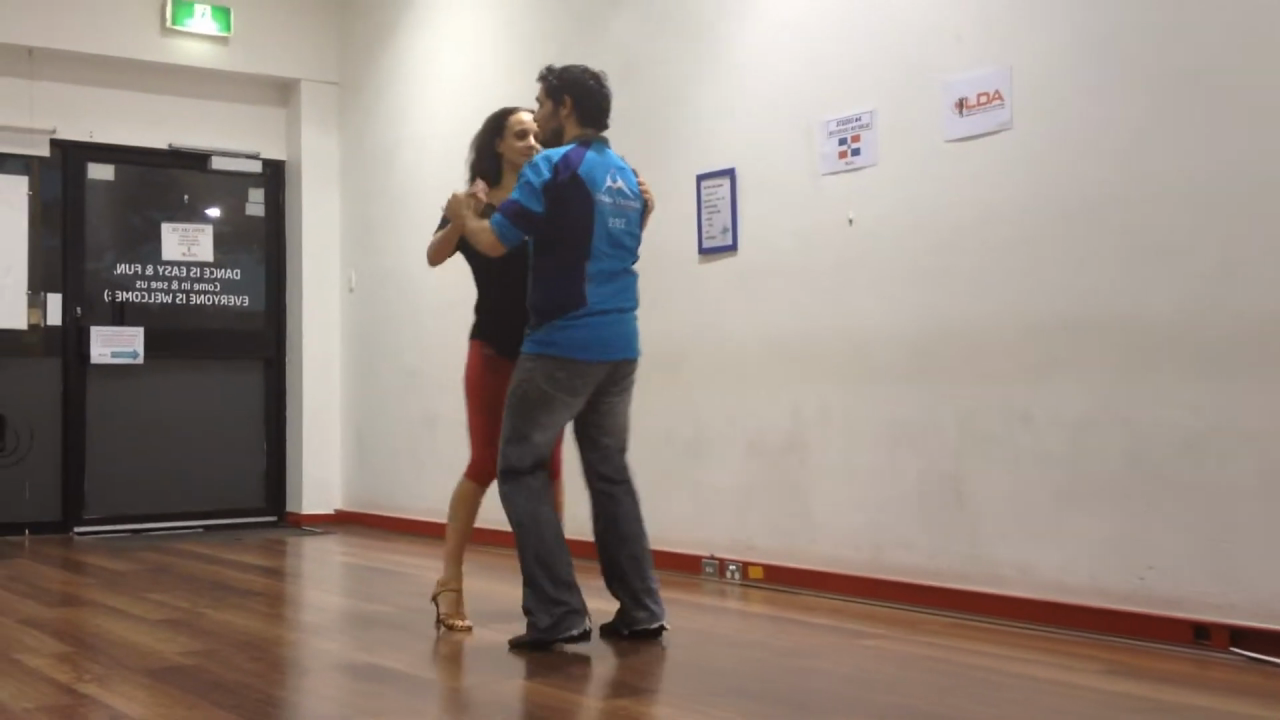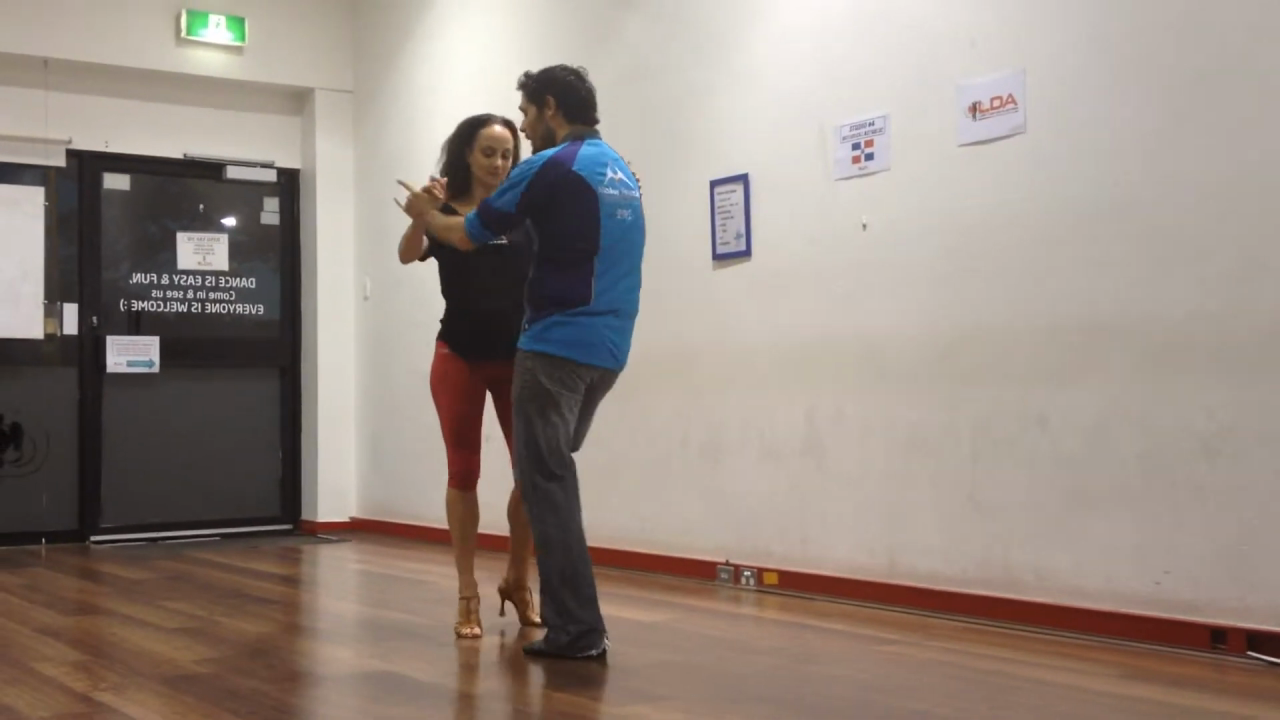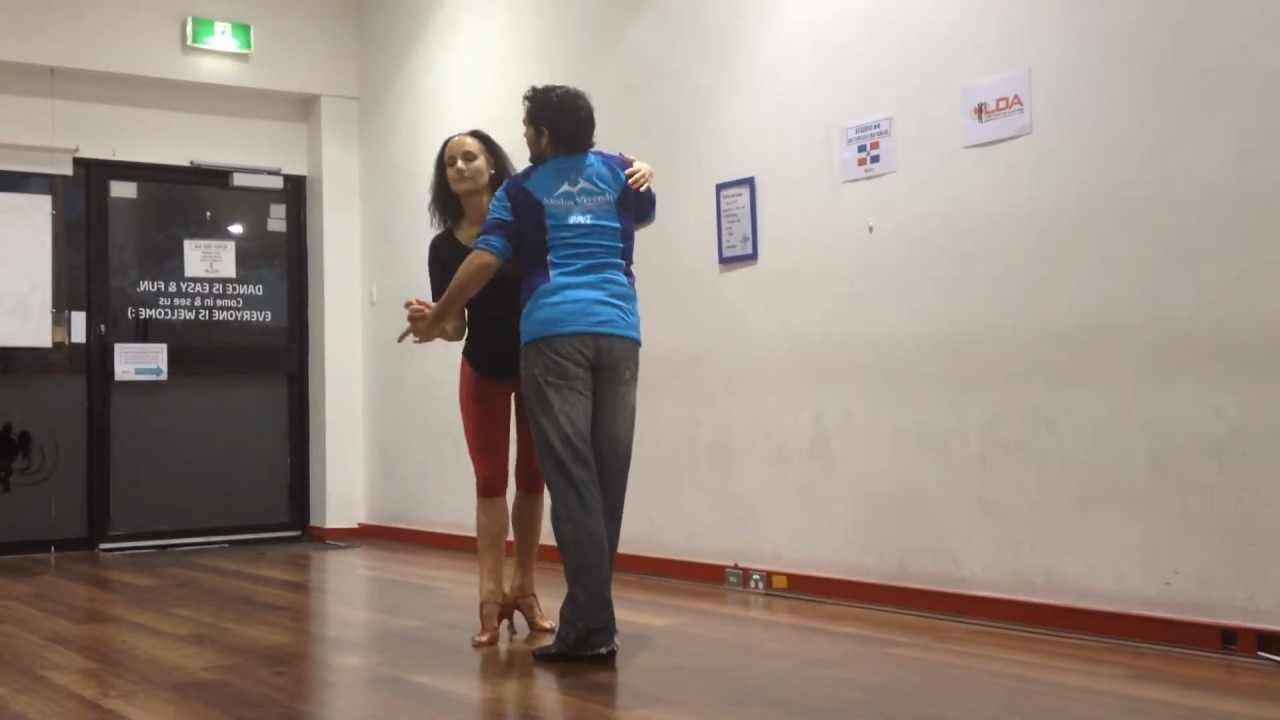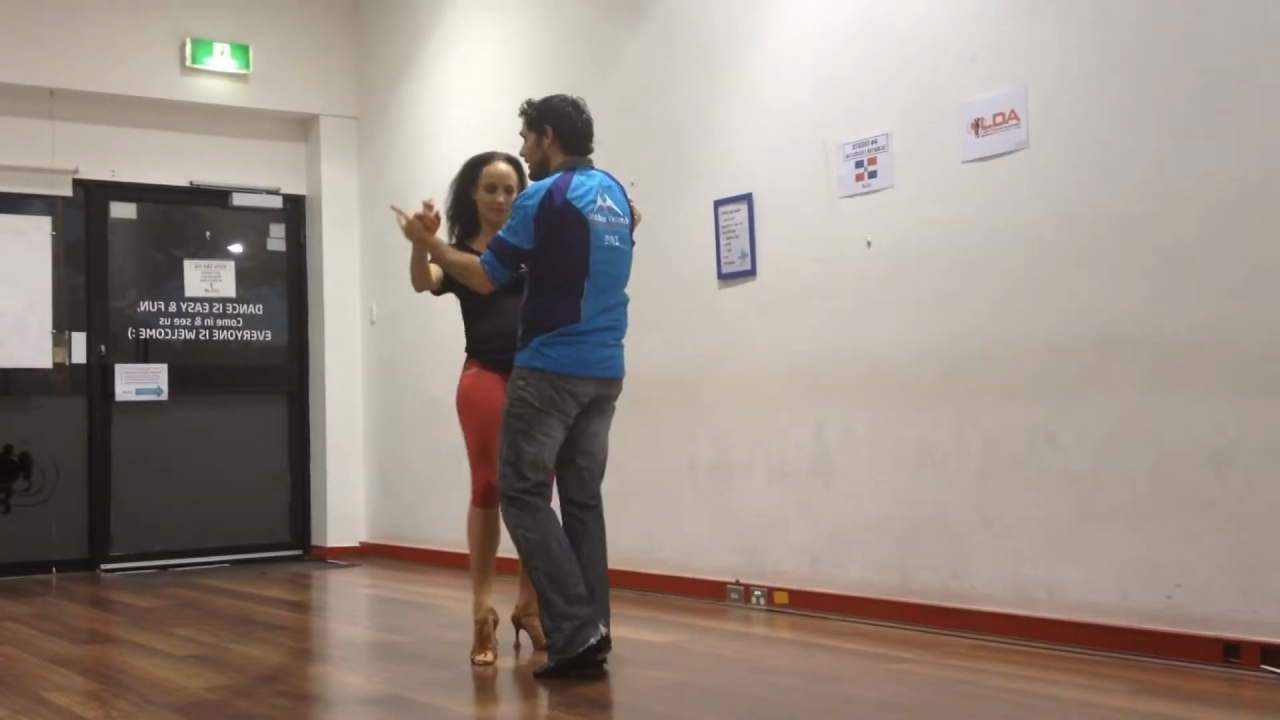
dt=1s
person 1, frame 1
left shoulder: (552, 166)
right shoulder: (627, 174)
left elbow: (494, 241)
left wrist: (463, 215)
left hip: (560, 346)
right hip: (619, 347)
left knee: (521, 472)
right knee: (609, 474)
left ankle: (558, 613)
right ankle: (641, 608)
person 1, frame 2
left shoulder: (552, 167)
right shoulder: (621, 170)
left elbow: (469, 235)
left wrist: (428, 211)
left hip: (558, 345)
right hip: (607, 348)
left knee: (546, 485)
right knee: (554, 477)
left ankle: (576, 629)
right ankle: (572, 620)
person 1, frame 3
left shoulder: (520, 188)
right shoulder: (618, 171)
left elbow: (486, 259)
right elbow: (643, 216)
left wrist: (435, 319)
left hip: (554, 332)
right hip: (619, 331)
left knee: (572, 483)
right knee: (608, 480)
left ankle: (589, 629)
right ankle: (593, 621)
person 1, frame 4
left shoulder: (545, 195)
right shoulder: (615, 193)
left elbow: (487, 276)
left wrist: (430, 243)
left hip: (551, 366)
right hip: (606, 368)
left knee: (524, 495)
right knee: (583, 501)
left ankle: (574, 628)
right ankle: (590, 632)
person 2, frame 1
right shoulder: (476, 207)
right elbow: (435, 256)
right wrist: (462, 218)
right hip: (493, 353)
left knee: (548, 466)
right knee: (484, 466)
right ankle: (449, 583)
person 2, frame 2
right shoulder: (442, 213)
right elbow: (407, 255)
right wrist: (419, 219)
left hip: (520, 356)
right hip: (460, 357)
right knee: (464, 470)
left ankle: (517, 581)
right ankle: (467, 592)
person 2, frame 3
right shoulder: (444, 247)
right elbow: (454, 327)
left wrist: (637, 174)
right hip: (483, 371)
left knee: (532, 478)
right knee: (490, 480)
left ankle: (523, 590)
right ankle: (492, 599)
person 2, frame 4
right shoulder: (458, 256)
right elbow: (423, 281)
right wrist: (420, 243)
right hip: (487, 375)
right knee: (489, 487)
left ankle: (528, 608)
right ankle: (483, 613)
